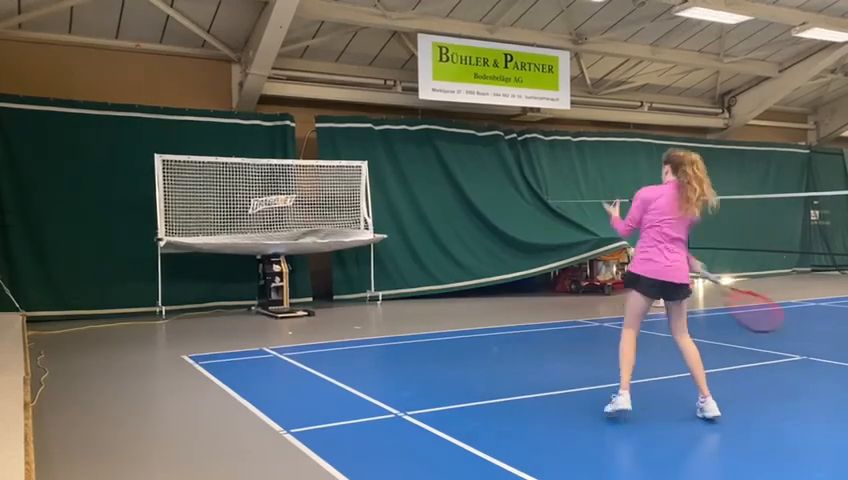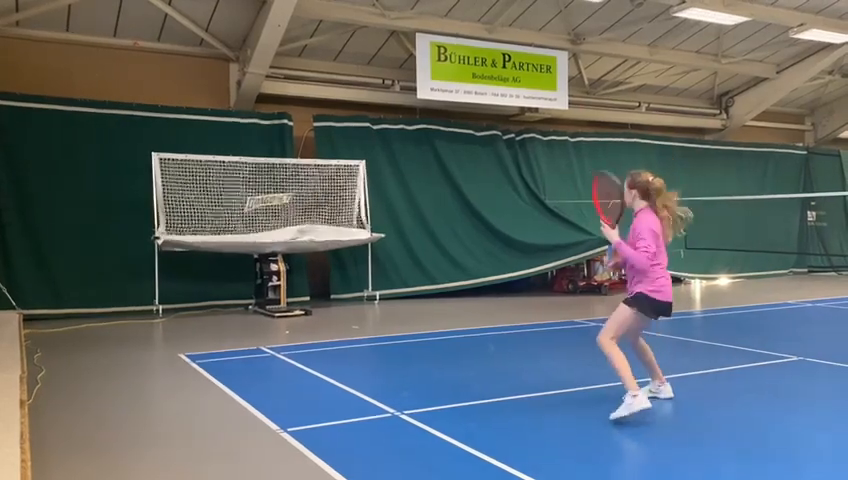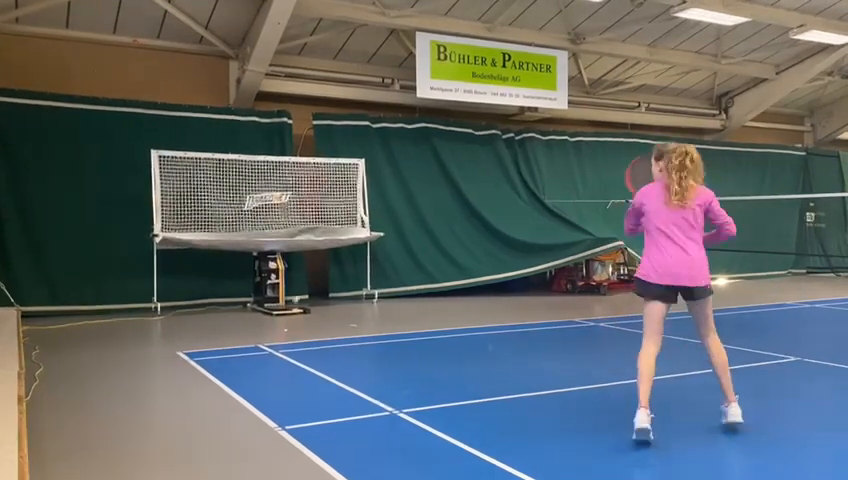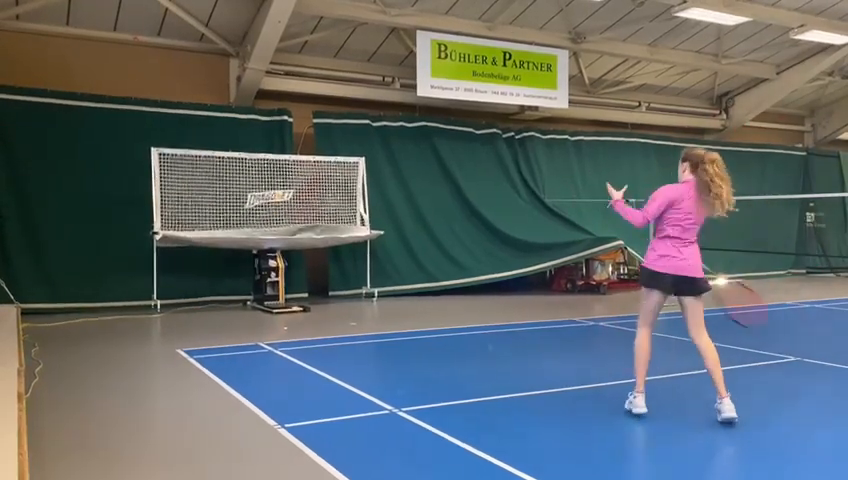
dt=0.7s
person 1, frame 1
left shoulder: (647, 194)
right shoulder: (692, 203)
left elbow: (625, 231)
left wrist: (614, 216)
right wrist: (690, 261)
left hip: (647, 271)
right hip: (676, 274)
left knee: (629, 332)
right knee: (682, 336)
left ankle: (623, 394)
right ankle: (706, 400)
person 1, frame 2
left shoulder: (644, 221)
right shoulder: (647, 217)
left elbow: (642, 264)
left wrist: (615, 241)
right wrist: (619, 261)
left hip: (649, 293)
right hip: (655, 292)
left knee: (606, 338)
right knee: (632, 336)
left ankle: (635, 395)
right ankle: (660, 384)
person 1, frame 3
left shoulder: (644, 194)
right shoulder: (702, 194)
left elbow: (630, 229)
right elbow: (729, 230)
left hip: (657, 275)
right hip: (695, 274)
left knee: (651, 344)
right knee: (709, 336)
left ankle: (642, 412)
right ankle: (731, 405)
person 1, frame 4
left shoulder: (669, 192)
right shoulder: (706, 198)
left elbow: (641, 220)
left wrist: (618, 202)
left hip: (660, 268)
right hip: (691, 271)
left knee: (644, 330)
right knee: (699, 335)
left ankle: (639, 396)
right ankle: (724, 400)
